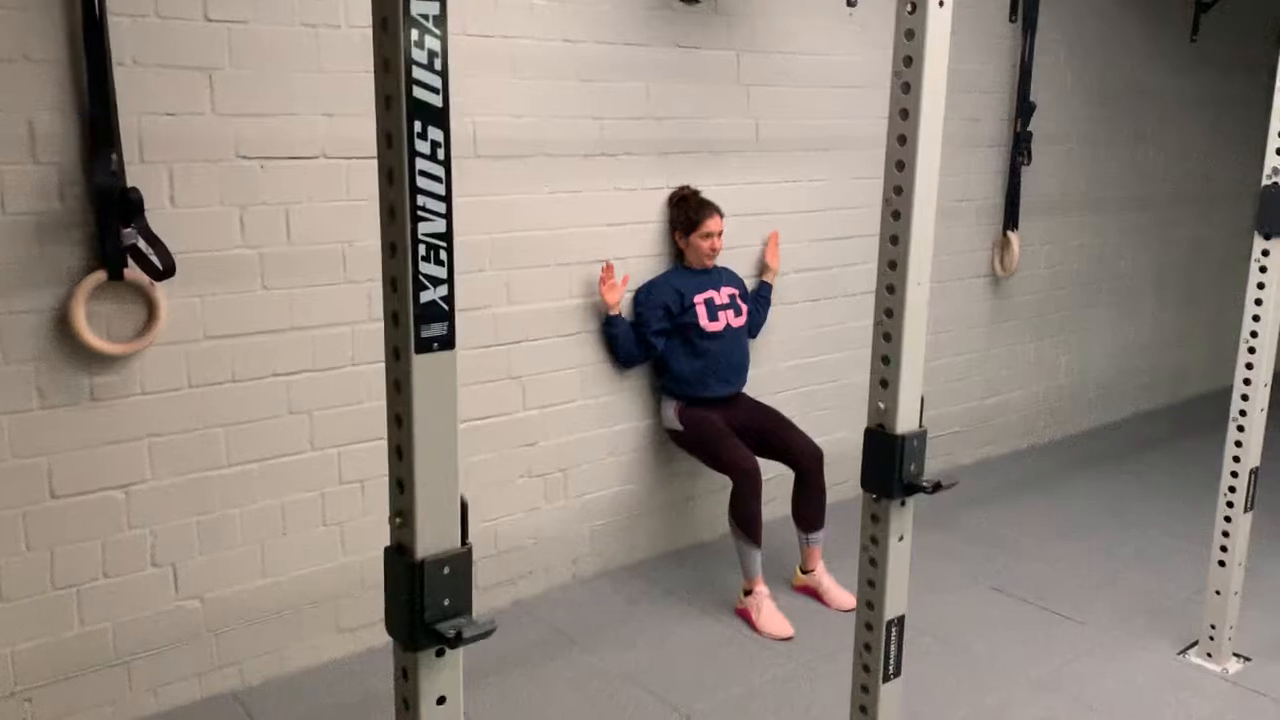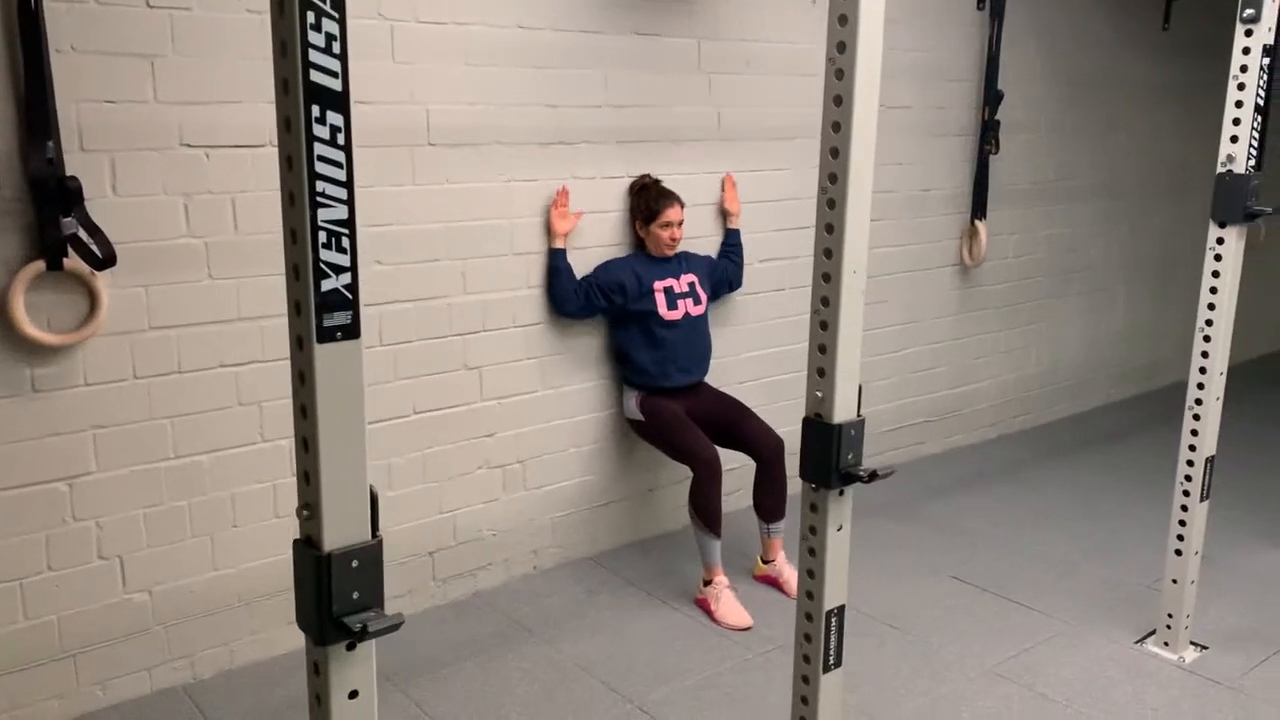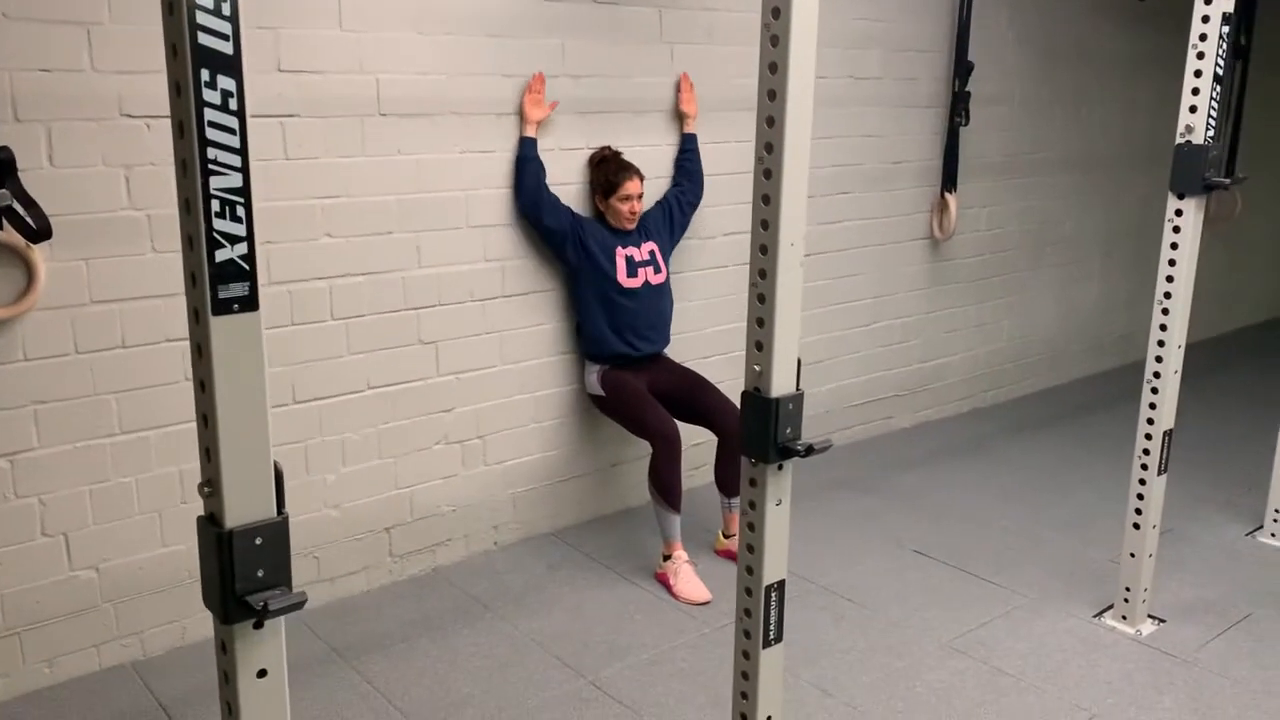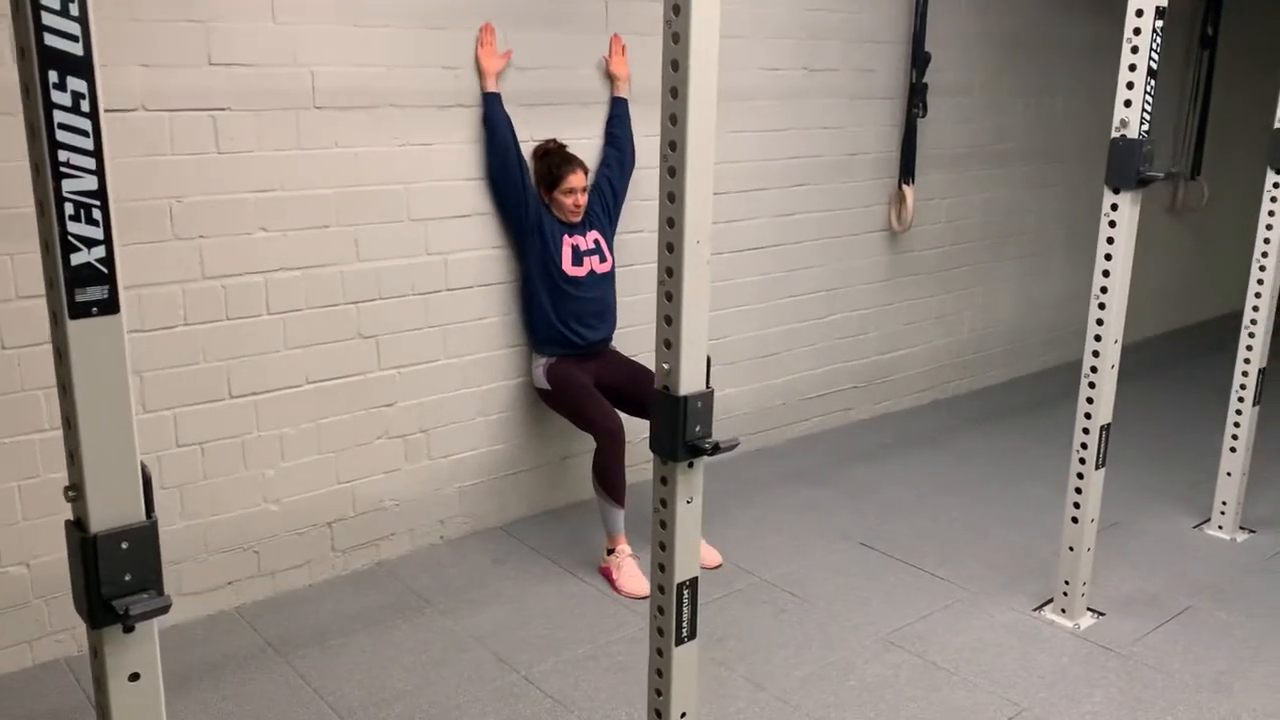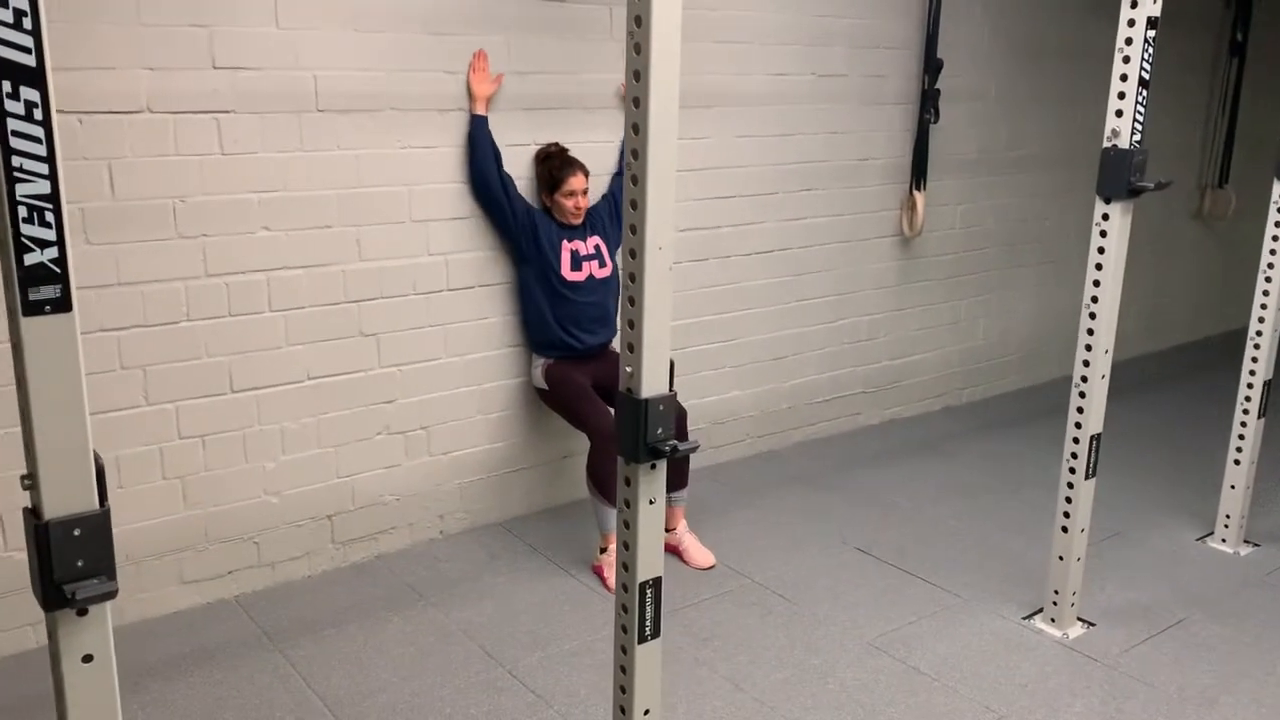
dt=1s
person 1, frame 1
left shoulder: (729, 280)
right shoulder: (663, 291)
right elbow: (633, 353)
left wrist: (768, 275)
right wrist: (614, 312)
left hip: (735, 401)
right hip: (689, 410)
left knee: (809, 456)
right knee: (746, 470)
left ankle: (811, 570)
right ankle: (754, 594)
person 1, frame 2
left shoulder: (694, 265)
right shoulder: (623, 274)
left elbow: (731, 276)
right elbow: (570, 301)
left wrist: (732, 220)
right wrist: (559, 242)
left hip: (697, 390)
right hip: (650, 399)
left knee: (770, 445)
right knee: (706, 460)
left ankle: (772, 560)
right ankle: (713, 584)
person 1, frame 3
left shoulder: (657, 226)
right shoulder: (583, 238)
left elbow: (689, 187)
right elbow: (533, 201)
left wrist: (688, 124)
right wrist: (530, 129)
left hip: (659, 364)
right hip: (610, 373)
left knee: (732, 421)
right knee: (665, 435)
left ankle: (732, 534)
right ankle: (673, 559)
person 1, frame 4
left shoulder: (599, 212)
right shoulder: (534, 225)
left elbow: (620, 153)
right elbow: (504, 158)
left wrist: (620, 85)
right wrist: (490, 82)
left hip: (605, 356)
right hip: (557, 365)
right knee: (610, 430)
right ankle: (617, 553)
person 1, frame 5
left shoulder: (603, 221)
right shoulder: (531, 231)
left elbow: (630, 172)
right elbow: (489, 180)
right wrist: (479, 107)
left hip: (604, 357)
right hip: (557, 366)
left knee: (673, 415)
right knee: (604, 430)
left ankle: (677, 529)
right ankle: (610, 551)
